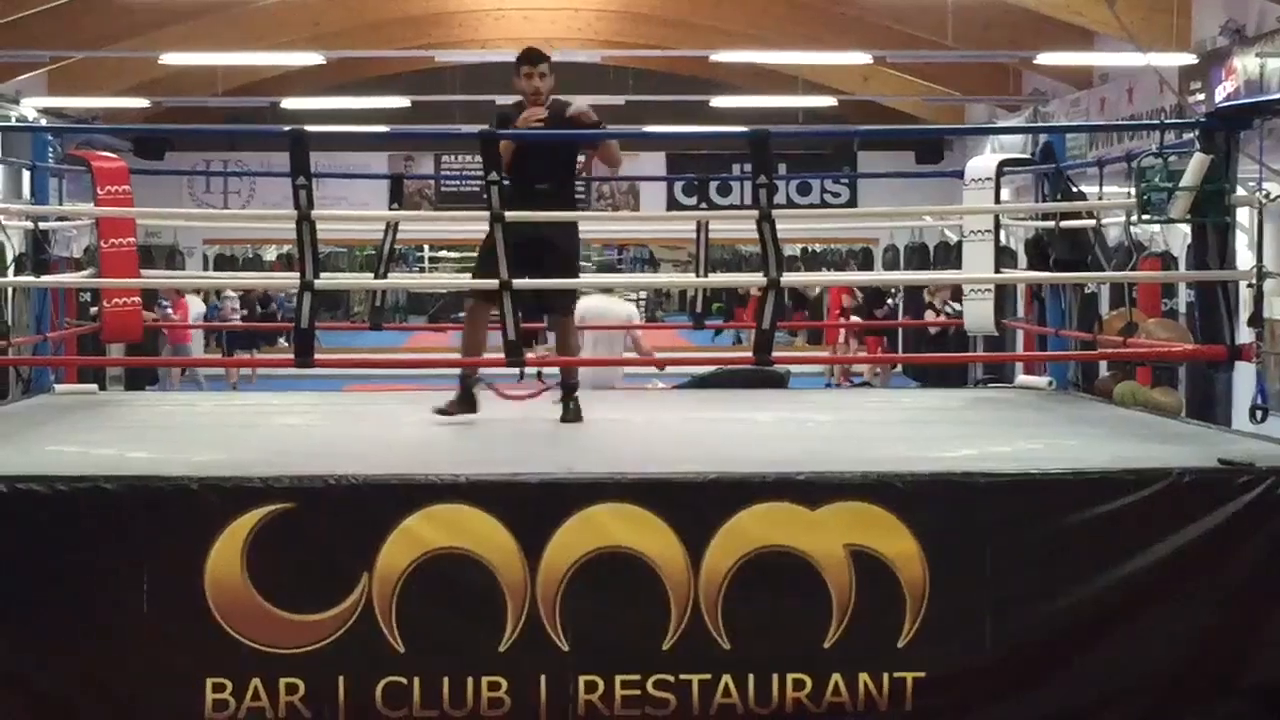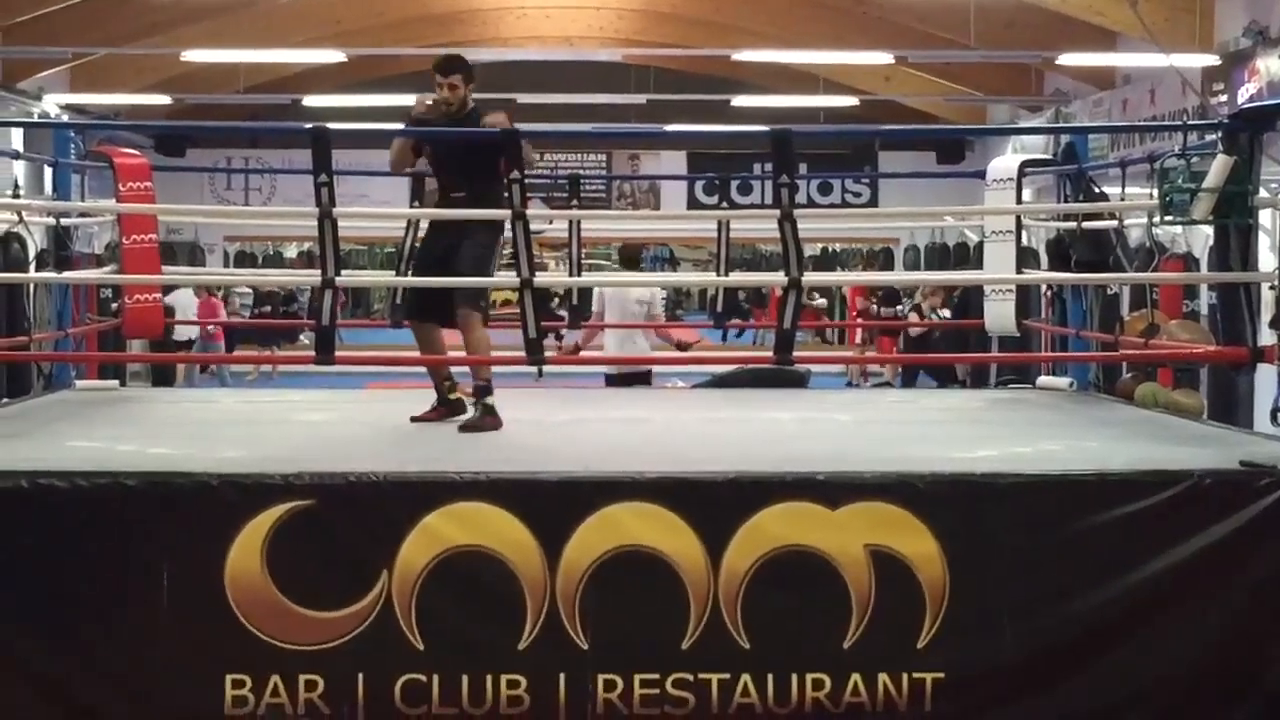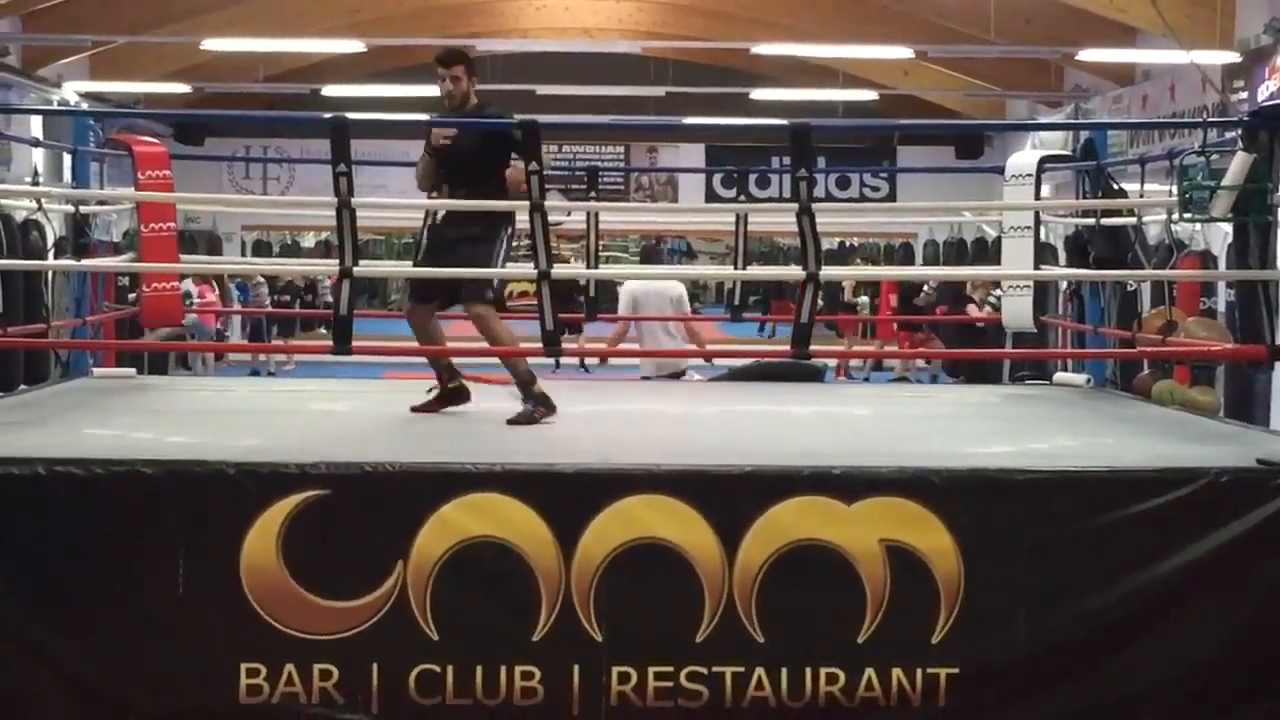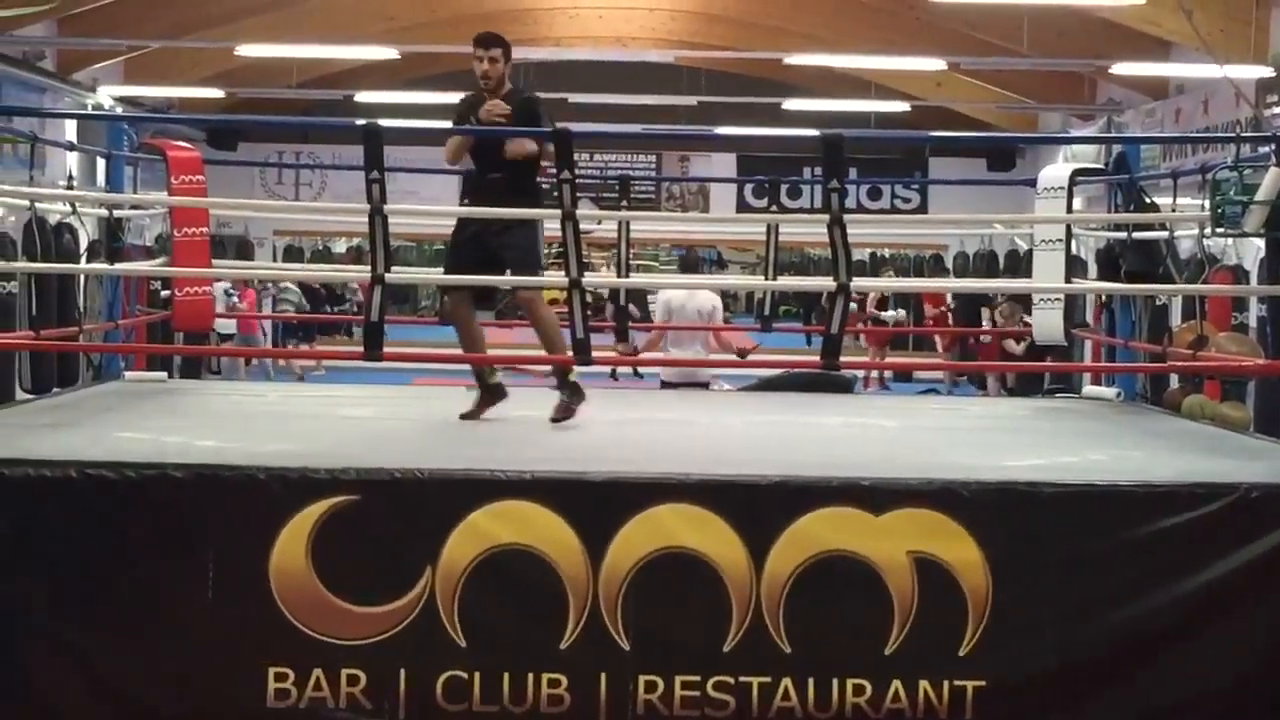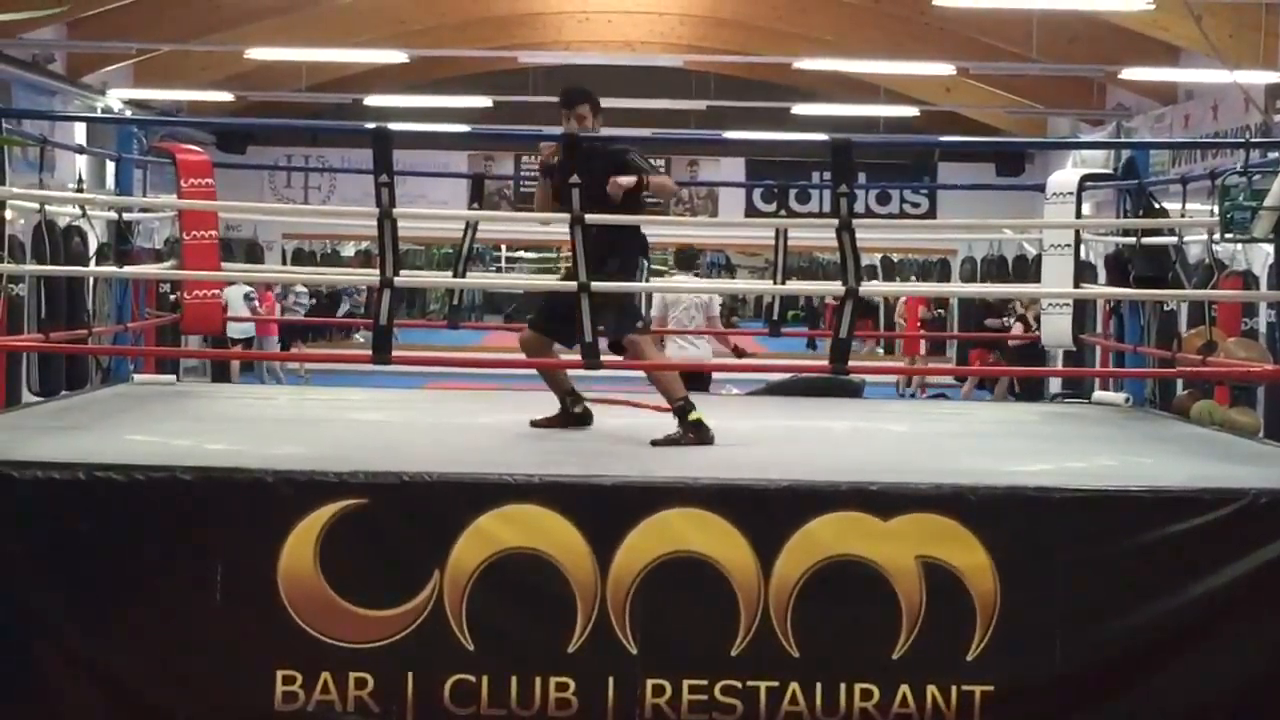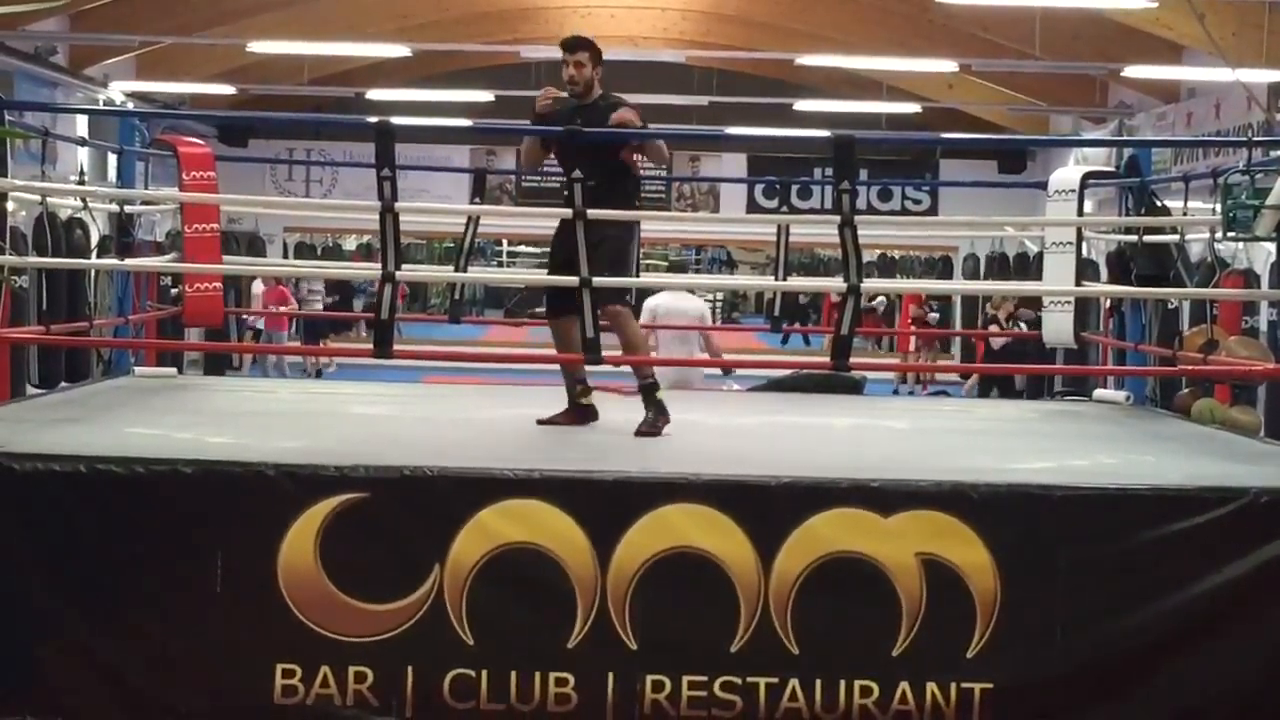
dt=0.7s
person 1, frame 1
left shoulder: (571, 118)
right shoulder: (507, 118)
left elbow: (614, 161)
left wrist: (594, 124)
right wrist: (516, 132)
left hip: (557, 224)
right hip: (514, 221)
left knee: (561, 317)
right knee: (479, 302)
left ankle: (569, 395)
right ankle: (467, 391)
person 1, frame 2
left shoulder: (486, 121)
right shoulder: (431, 123)
left elbow: (528, 161)
right elbow: (396, 166)
left wrist: (508, 130)
right wrist: (412, 121)
left hip: (481, 229)
right hip: (443, 228)
left knee: (468, 311)
right knee: (420, 318)
left ankle: (486, 406)
right ankle: (449, 397)
person 1, frame 3
left shoulder: (493, 121)
right shoulder: (440, 124)
right elbow: (425, 183)
left wrist: (523, 170)
right wrist: (430, 150)
left hip: (489, 225)
right hip: (451, 224)
left knee: (479, 309)
right knee: (417, 306)
left ankle: (535, 396)
right ankle: (451, 385)
person 1, frame 4
left shoulder: (528, 105)
right shoulder: (469, 106)
right elbow: (451, 157)
left wrist: (535, 147)
right wrist: (477, 121)
left hip: (519, 211)
right hip: (477, 210)
left knee: (528, 296)
right knee: (457, 300)
left ankle: (568, 385)
right ankle: (488, 384)
person 1, frame 5
left shoulder: (616, 153)
right shoulder: (567, 162)
left elbow: (667, 188)
right elbow: (544, 212)
left wrist: (634, 182)
right wrist: (545, 170)
left hip: (621, 262)
right hip: (587, 264)
left knee: (633, 339)
right knee: (532, 340)
left ankle: (691, 422)
right ankle: (573, 409)
person 1, frame 6
left shoulder: (617, 109)
right shoulder: (558, 114)
left elbow: (661, 157)
right elbow: (528, 164)
left wrist: (638, 128)
right wrist: (538, 118)
left hip: (614, 222)
right hip: (575, 222)
left knee: (614, 308)
right knee: (560, 319)
left ankle: (654, 403)
right ankle: (580, 403)
